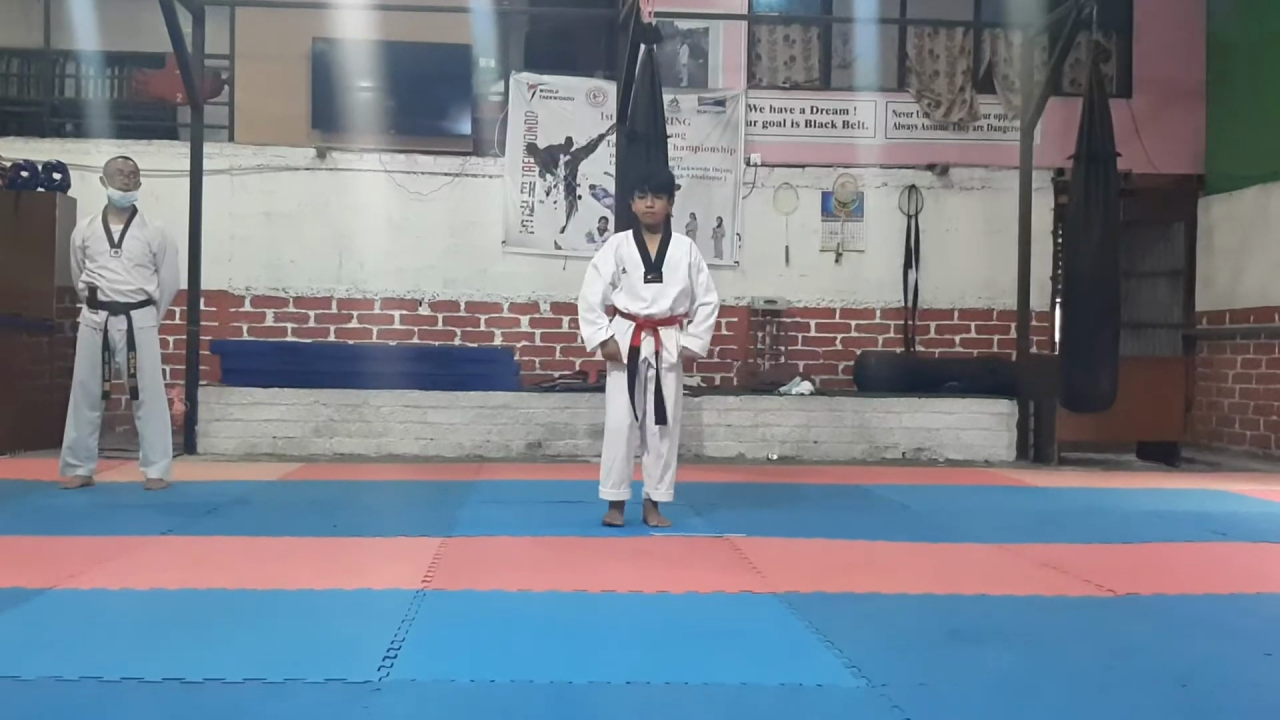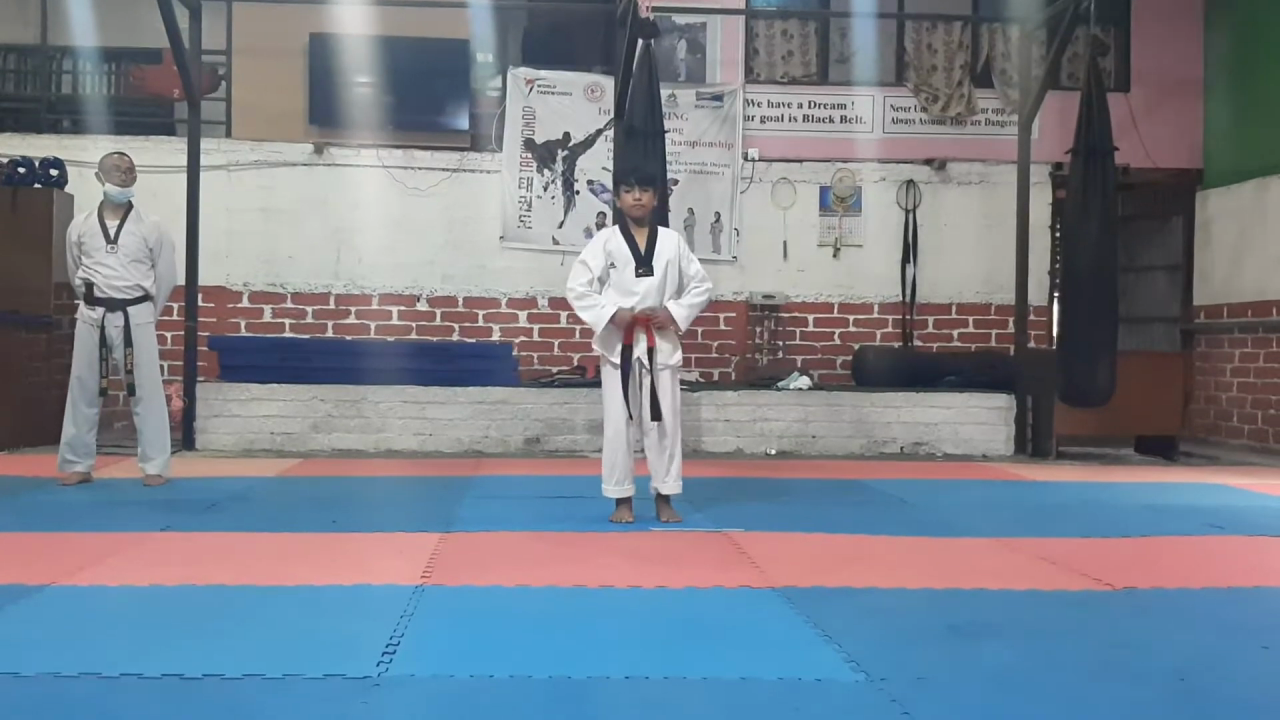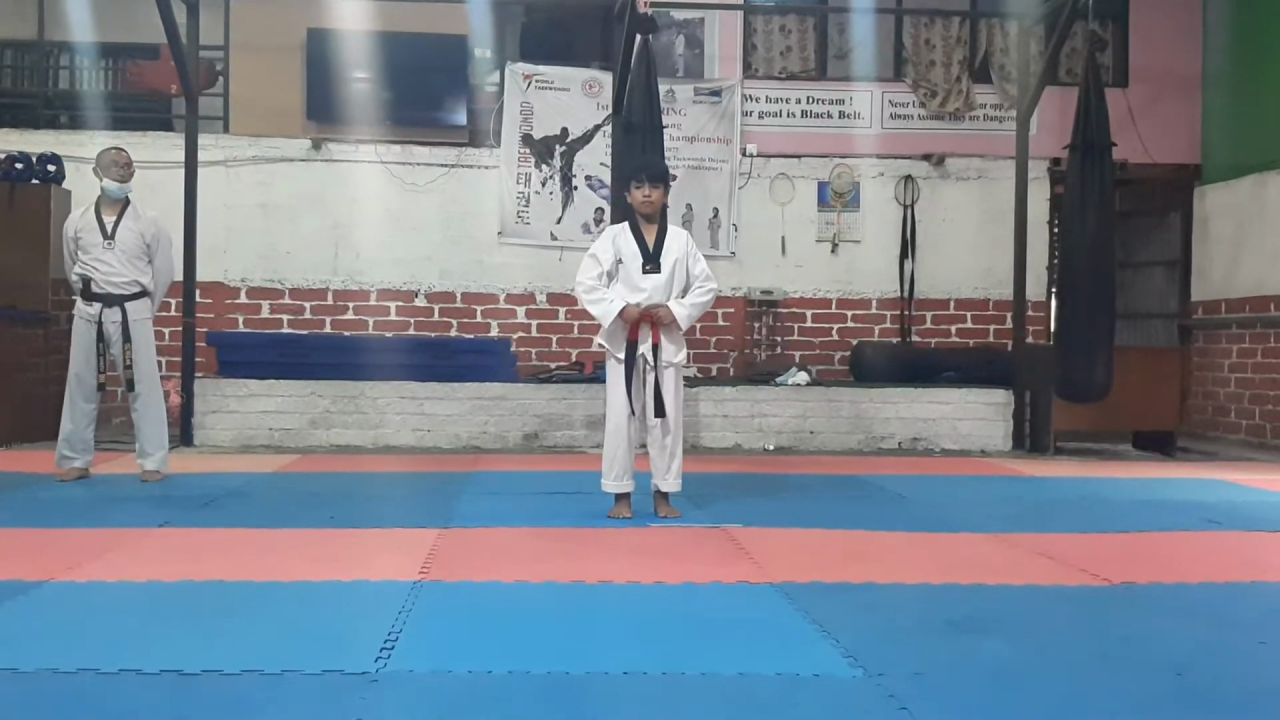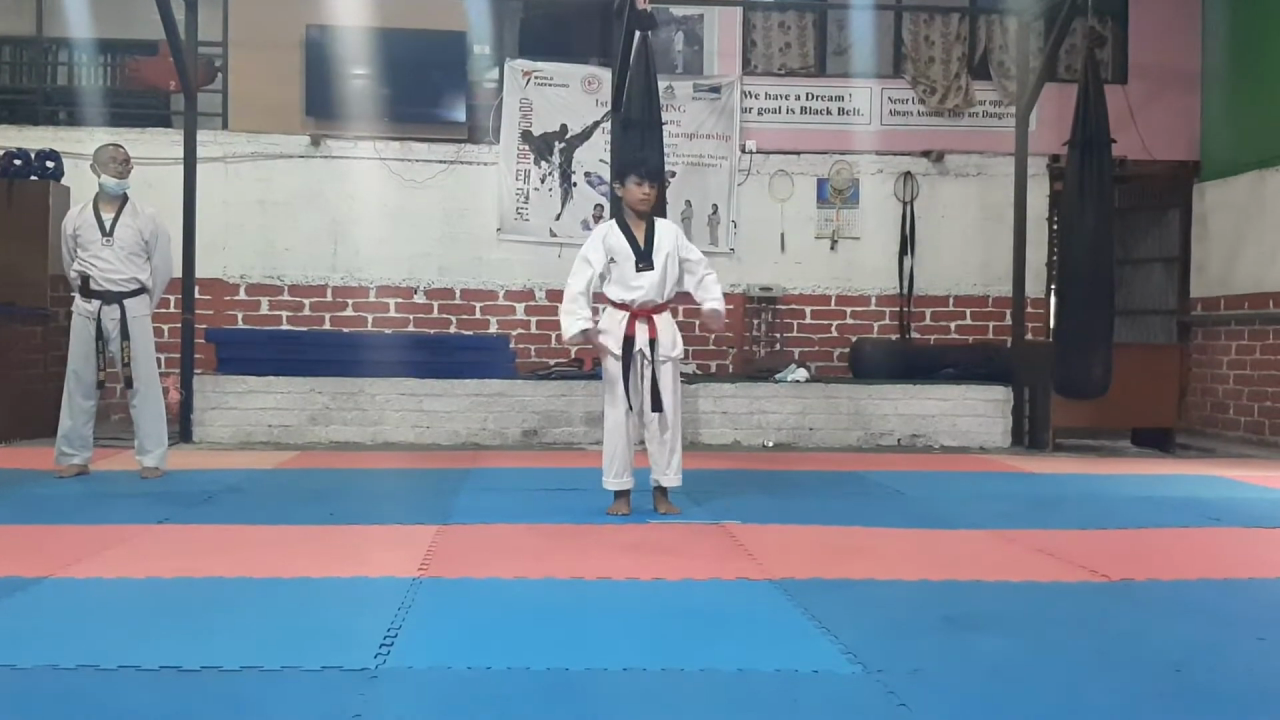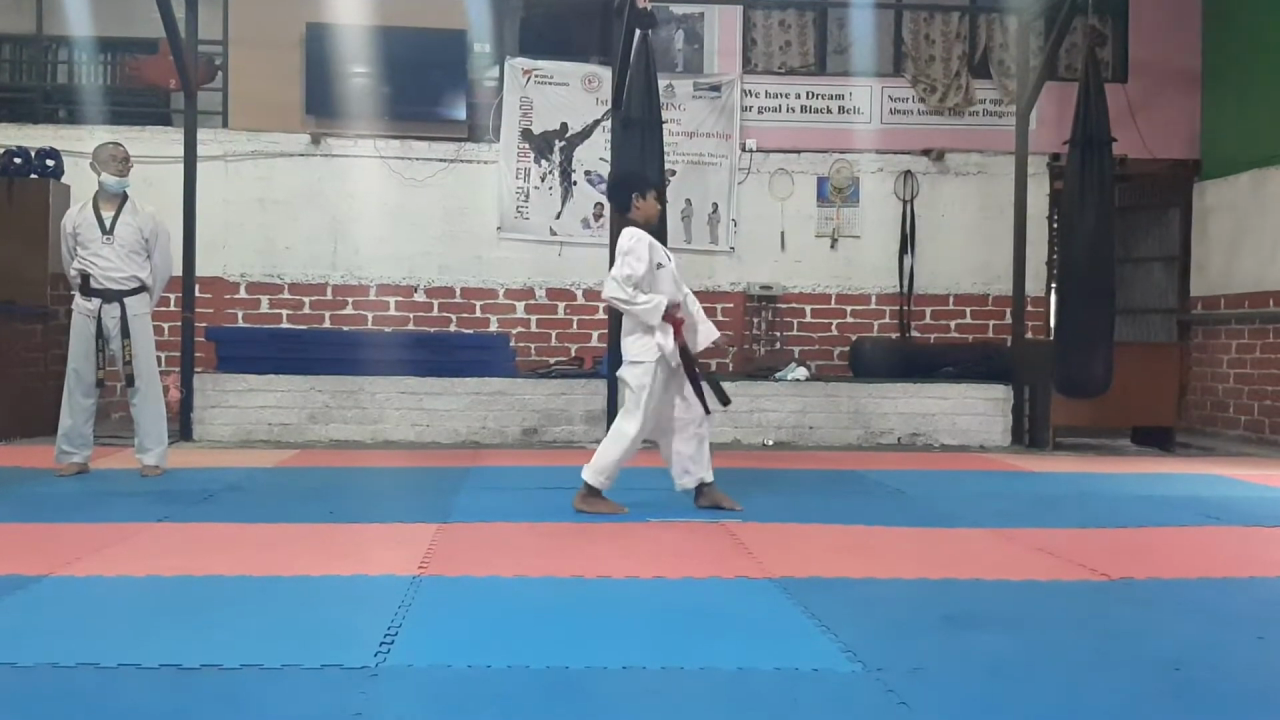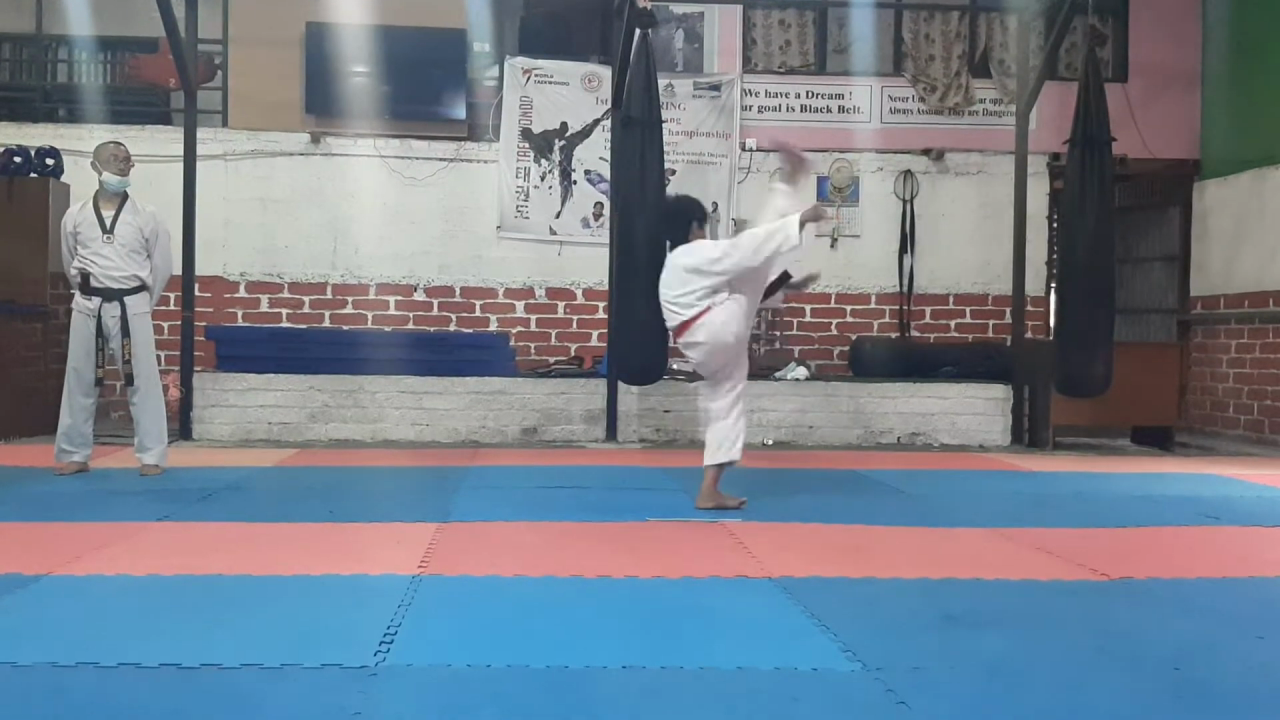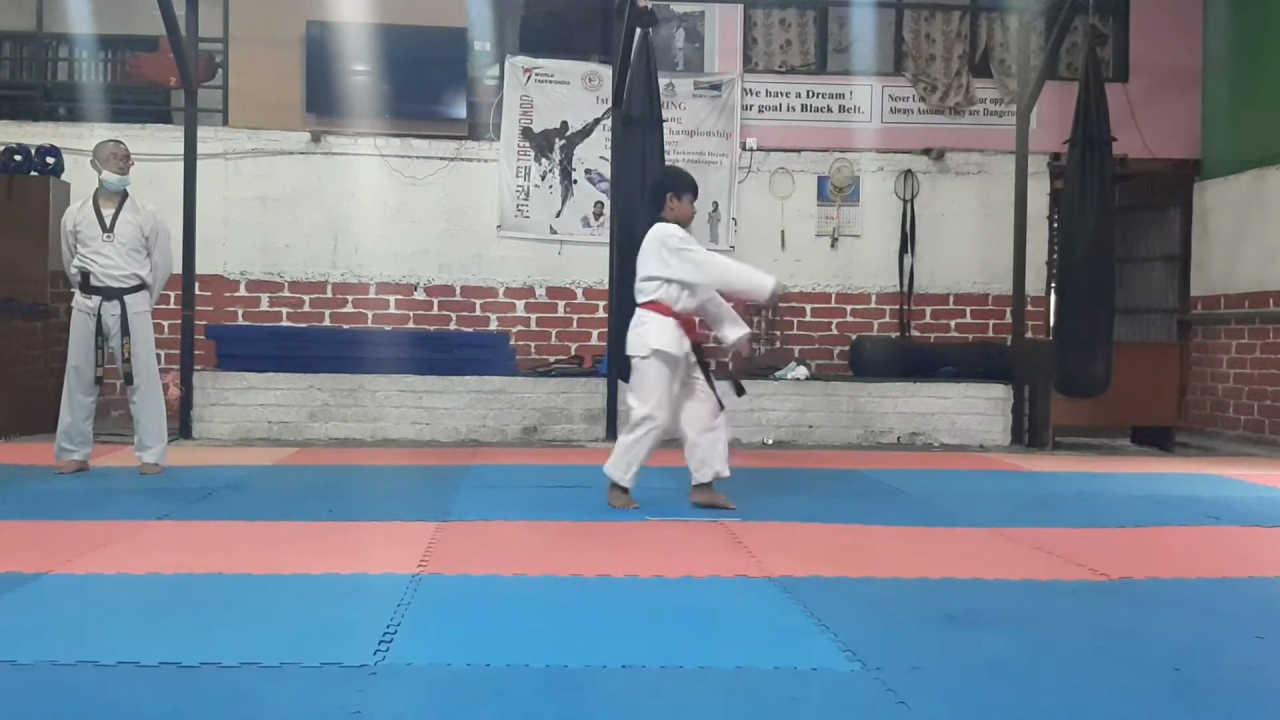
dt=0.7s
person 1, frame 1
left shoulder: (686, 248)
right shoulder: (618, 246)
left elbow: (706, 300)
right elbow: (592, 296)
left wrist: (693, 342)
right wrist: (603, 339)
left hip: (667, 345)
right hip: (626, 342)
left knee: (663, 426)
right knee: (621, 424)
left ankle: (653, 503)
right ankle: (616, 502)
person 1, frame 2
left shoulder: (672, 241)
right shoulder: (606, 241)
left elbow: (701, 285)
right elbow: (577, 288)
left wrist: (675, 314)
right wrist: (611, 314)
left hip: (660, 341)
right hip: (618, 341)
left knee: (664, 420)
right knee: (618, 421)
left ankle: (664, 496)
right ankle: (622, 498)
person 1, frame 3
left shoulder: (681, 239)
right shoulder: (614, 236)
left elbow: (706, 286)
right elbow: (586, 283)
left wrist: (677, 312)
right wrist: (619, 310)
left hip: (665, 340)
right hip: (623, 339)
left knee: (666, 418)
right knee: (620, 418)
left ankle: (663, 494)
right ankle: (621, 495)
person 1, frame 4
left shoulder: (669, 232)
right shoulder: (604, 235)
left elbow: (701, 271)
right elbow: (578, 285)
left wrist: (712, 305)
right wrist: (581, 327)
left hip: (660, 331)
right hip: (619, 332)
left knee: (664, 413)
right knee: (618, 413)
left ankle: (662, 490)
right ankle: (621, 492)
person 1, frame 5
left shoulder: (646, 242)
right shoulder: (636, 241)
left elbow: (678, 294)
right elbow: (615, 291)
left wrist: (704, 332)
right wrist: (660, 308)
left hip: (661, 343)
right hip: (648, 343)
left knee: (688, 415)
right knee: (636, 420)
left ankle: (703, 488)
right ankle: (588, 492)
person 1, frame 6
left shoulder: (671, 268)
right shoulder: (699, 253)
right elbow: (750, 250)
right wrist: (797, 222)
left hip: (704, 348)
right hip: (722, 326)
left knee: (724, 410)
right knee: (753, 245)
left ankle: (710, 490)
person 1, frame 7
left shoulder: (670, 240)
right shoulder: (667, 236)
left elbow: (702, 293)
right elbow: (714, 269)
left wrist: (735, 331)
right wrist: (765, 286)
left hip: (673, 339)
right hip: (657, 336)
left knee: (705, 408)
right knee: (650, 416)
left ankle: (704, 485)
right ankle: (617, 484)
person 2, frame 1
left shoulder: (153, 232)
right shoulder: (85, 230)
left elbow: (169, 280)
right elbow: (80, 276)
left wrist: (148, 315)
right wrist: (98, 309)
left hip: (138, 322)
right hip: (95, 321)
left knee: (149, 395)
right knee: (86, 394)
left ankle: (156, 469)
right ankle: (79, 467)
person 2, frame 2
left shoulder: (150, 227)
right shoulder: (81, 226)
left elbow: (166, 275)
right elbow: (76, 272)
left wrist: (146, 311)
right wrist: (95, 304)
left hip: (135, 317)
right hip: (92, 317)
left knee: (147, 391)
right knee: (83, 390)
left ankle: (155, 466)
right ankle: (77, 464)
person 2, frame 3
left shoulder: (147, 222)
right shoulder: (77, 221)
left elbow: (163, 271)
right elbow: (73, 268)
left wrist: (144, 307)
right wrist: (92, 301)
left hip: (132, 314)
right hip: (89, 313)
left knee: (144, 387)
right knee: (81, 387)
left ankle: (153, 462)
right ankle: (75, 460)
person 2, frame 4
left shoulder: (146, 219)
right shoulder: (76, 218)
left elbow: (162, 268)
right elbow: (71, 266)
left wrist: (142, 303)
right wrist: (91, 297)
left hip: (131, 310)
right hip: (89, 310)
left knee: (143, 384)
right knee: (80, 383)
left ankle: (152, 458)
right ankle: (74, 456)
person 2, frame 5
left shoulder: (145, 217)
right shoulder: (75, 217)
left elbow: (162, 266)
right elbow: (71, 264)
left wrist: (141, 302)
right wrist: (91, 297)
left hip: (131, 309)
right hip: (88, 309)
left knee: (143, 382)
right knee: (80, 382)
left ankle: (152, 457)
right ankle: (74, 455)
person 2, frame 6
left shoulder: (146, 217)
right shoulder: (75, 216)
left elbow: (161, 265)
right elbow: (71, 264)
left wrist: (142, 301)
right wrist: (92, 296)
left hip: (131, 308)
right hip: (88, 308)
left knee: (143, 381)
right knee: (80, 381)
left ankle: (151, 456)
right ankle: (75, 454)
person 2, frame 7
left shoulder: (146, 215)
right shoulder: (75, 214)
left elbow: (162, 264)
right elbow: (71, 262)
left wrist: (142, 299)
right wrist: (90, 293)
left hip: (131, 306)
right hip: (88, 306)
left knee: (143, 380)
right knee: (80, 379)
left ankle: (151, 454)
right ankle: (74, 452)
